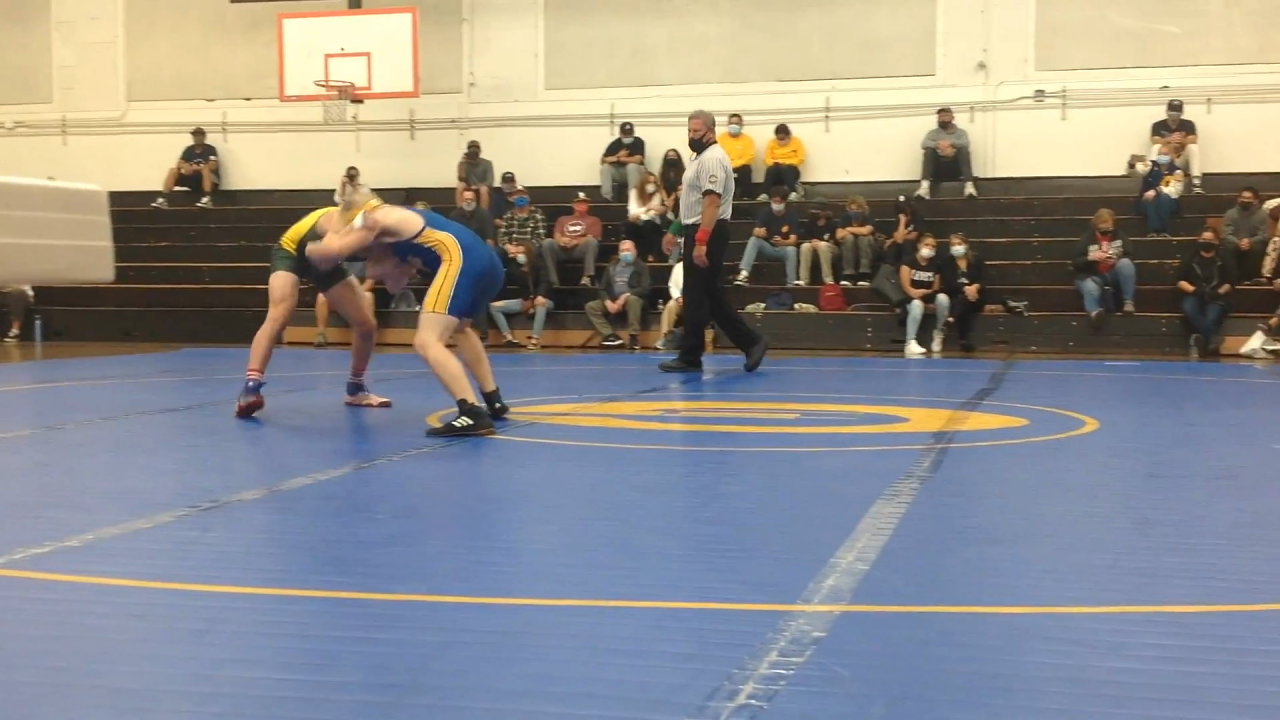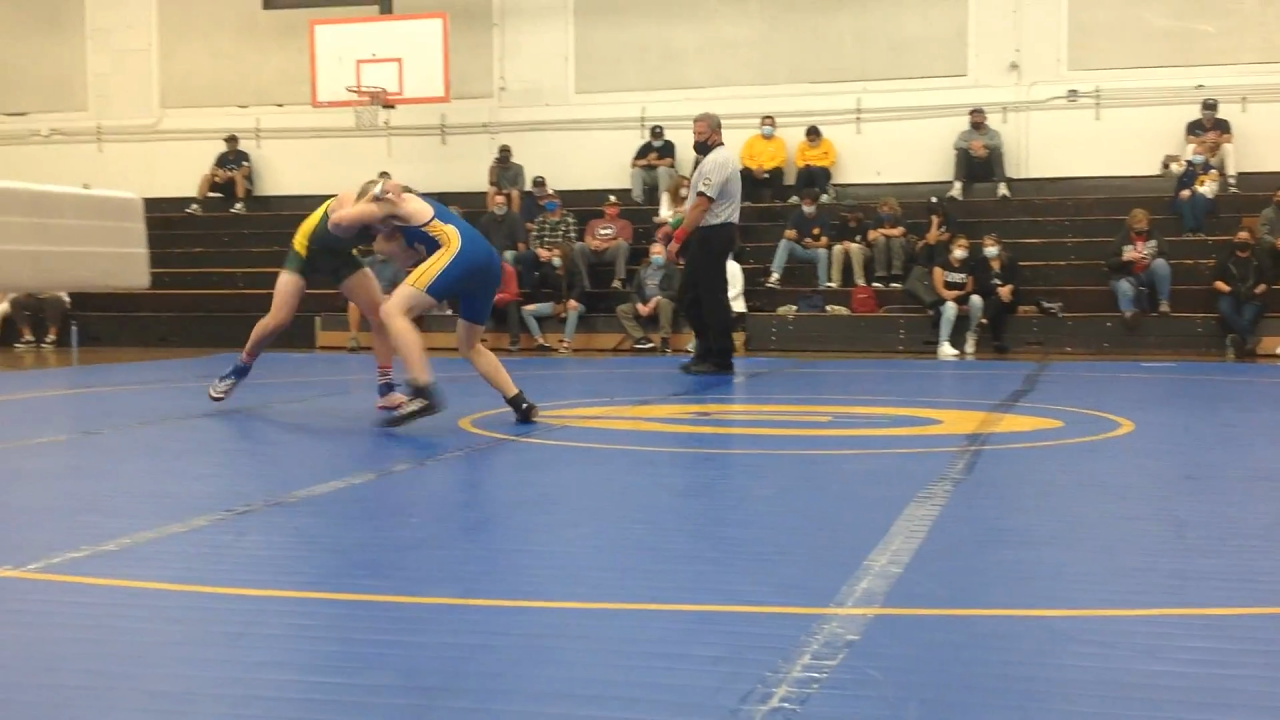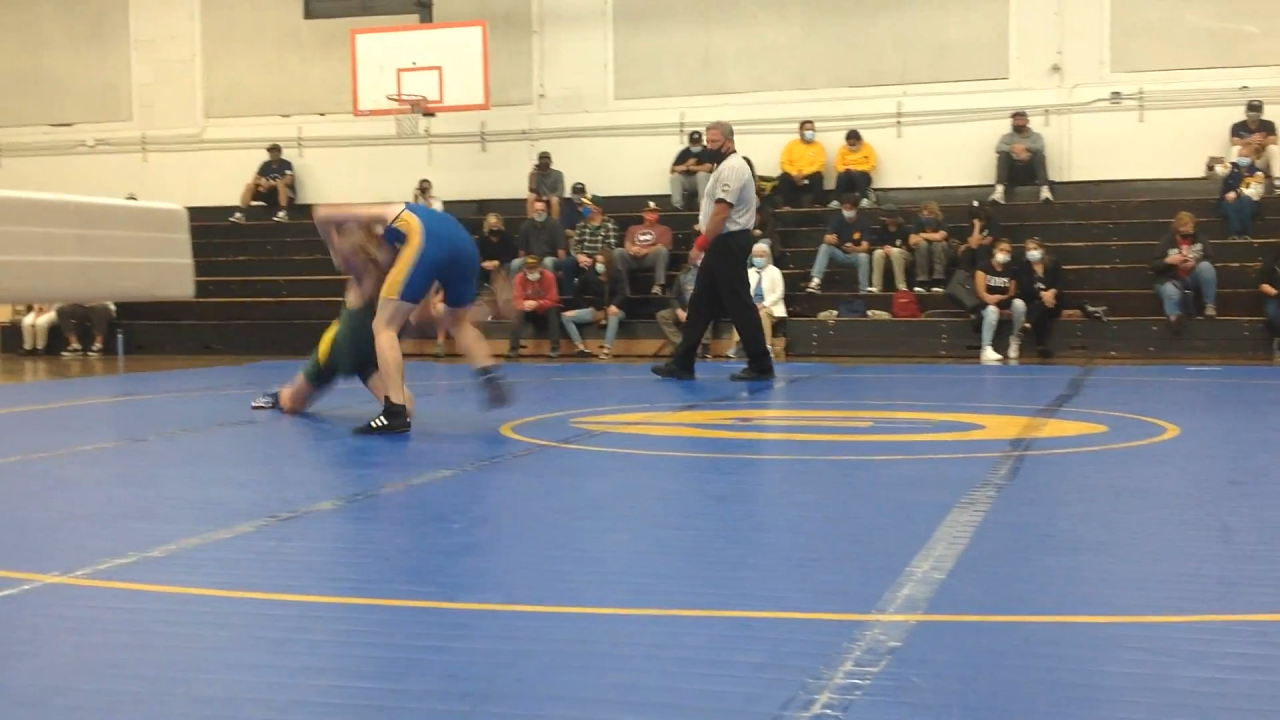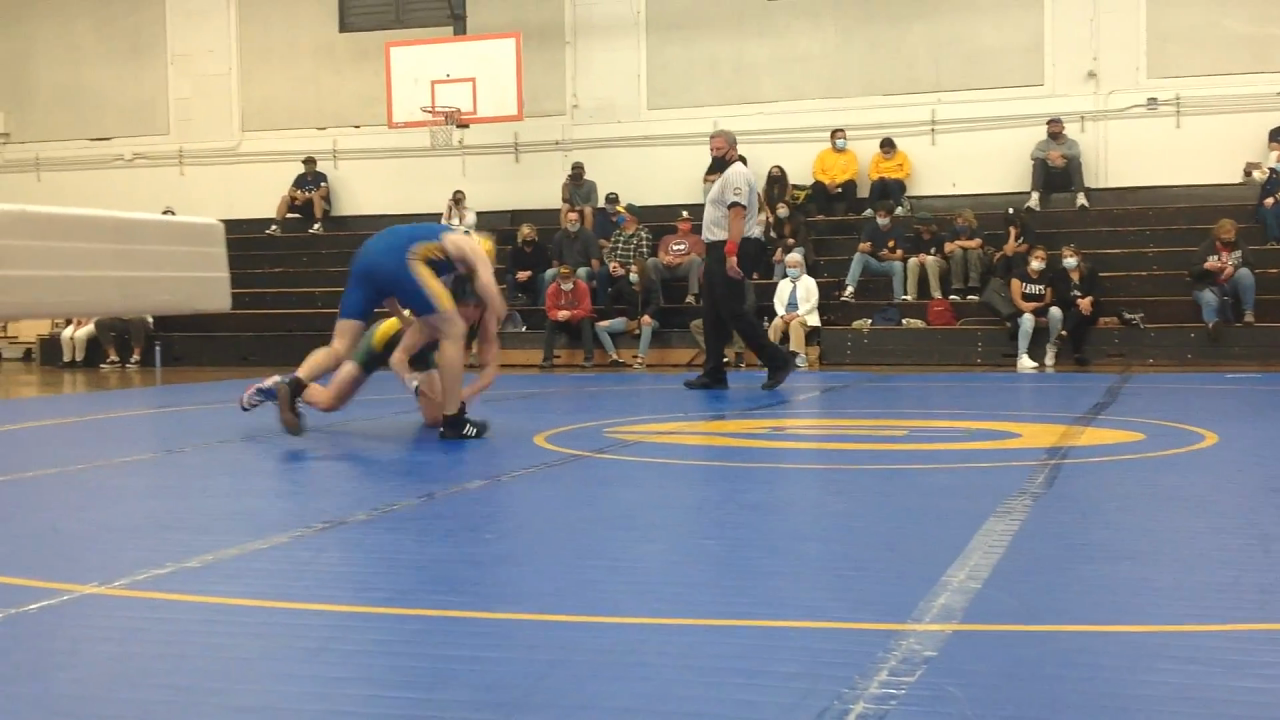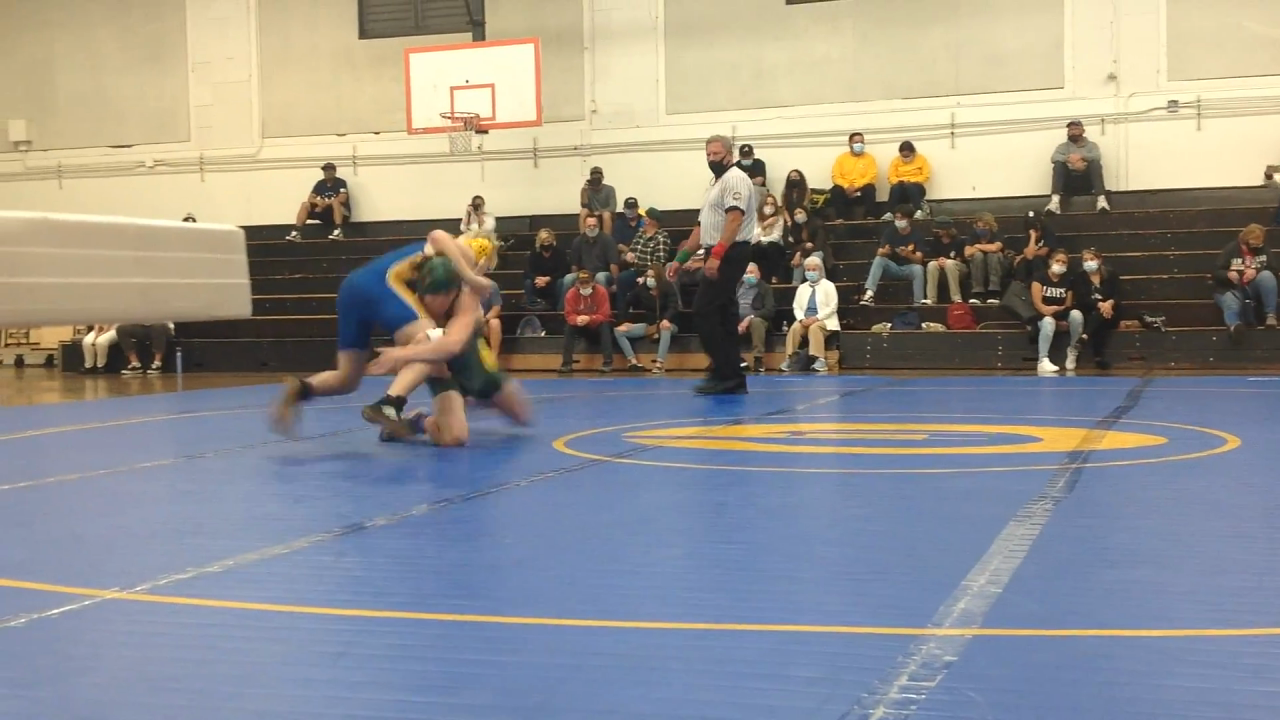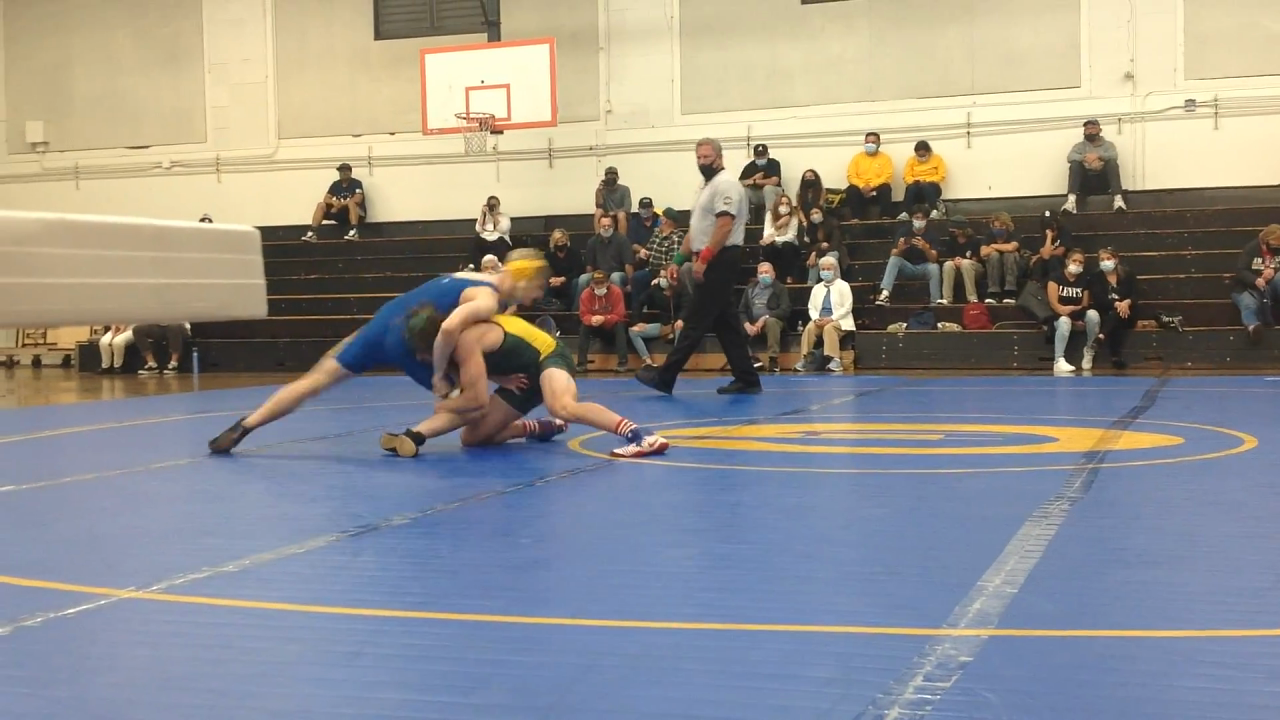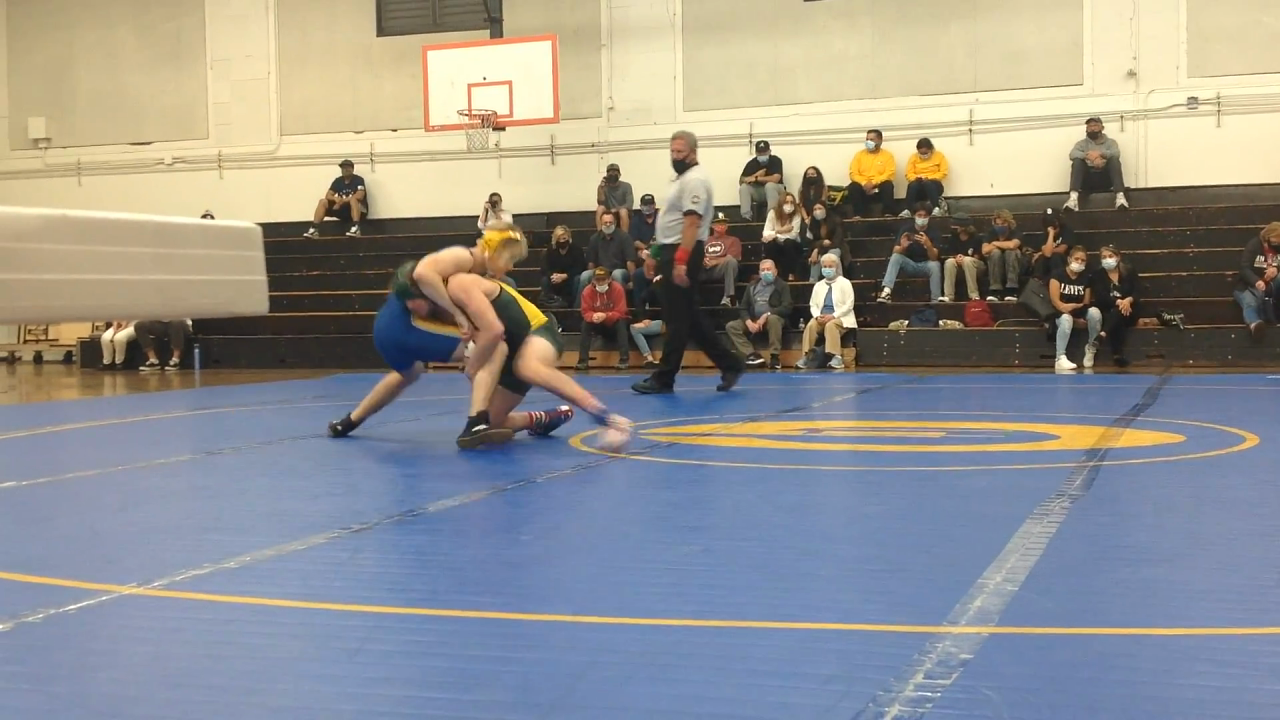
dt=0.3s
person 1, frame 1
left shoulder: (712, 158)
right shoulder: (700, 158)
left elbow: (711, 203)
left wrist: (700, 242)
left hip: (707, 235)
right hip: (699, 233)
left knee: (696, 297)
right knee: (710, 296)
left ankle: (690, 357)
right ankle: (751, 342)
person 1, frame 2
left shoulder: (716, 161)
right shoulder: (714, 159)
left elbow: (701, 206)
left wrist: (677, 239)
right wrist: (674, 226)
left hip: (711, 236)
right hip: (708, 235)
left knee: (711, 298)
right knee: (690, 296)
left ankle: (720, 360)
right ankle: (706, 352)
person 1, frame 3
left shoulder: (731, 168)
right shoulder: (728, 166)
left elbow: (721, 213)
left wrist: (700, 245)
left hip: (728, 243)
right hip: (724, 243)
left knee: (739, 305)
right knee: (701, 304)
left ankle: (761, 366)
right ankle: (683, 362)
person 1, frame 4
left shoulder: (736, 173)
right shoulder: (723, 176)
left elbow: (737, 215)
left wrist: (732, 253)
right wrist: (718, 255)
left hip: (729, 252)
right hip: (718, 251)
left knee: (734, 312)
right knee: (713, 313)
left ankle: (777, 361)
right ankle: (714, 373)
person 1, frame 5
left shoulder: (735, 179)
right shoulder: (717, 183)
left elbow: (735, 219)
right elbow: (702, 227)
left wrist: (716, 255)
right wrist: (680, 258)
left hip: (729, 254)
right hip: (719, 256)
left knee: (703, 311)
right knee: (723, 316)
left ankle: (722, 373)
right ankle: (732, 378)
person 1, frame 6
left shoulder: (725, 184)
right shoulder: (707, 186)
left elbow: (724, 225)
right elbow: (695, 231)
left wrist: (703, 259)
right wrist: (678, 261)
left hip: (718, 260)
right hip: (711, 260)
left knee: (697, 321)
right knee: (725, 323)
left ankle: (665, 376)
right ankle: (747, 378)
person 1, frame 7
left shoulder: (694, 180)
right shoulder: (681, 179)
left elbow: (691, 223)
left wrist: (681, 261)
right wrist: (654, 253)
left hip: (682, 255)
right hip: (672, 254)
left knee: (676, 320)
right knee: (690, 318)
left ankle: (663, 379)
right ankle: (730, 365)
person 2, frame 1
left shoulder: (379, 219)
right shoulder: (400, 223)
left elbow: (327, 251)
right elbow: (396, 283)
left hip: (461, 260)
right hip: (490, 263)
left knee: (426, 343)
right knee: (460, 329)
left ankle: (473, 413)
right ankle: (493, 401)
person 2, frame 2
left shoulder: (397, 203)
right shoulder: (417, 208)
left elbow: (339, 220)
right elbow: (382, 246)
left hip: (460, 251)
right hip: (488, 260)
left knee: (392, 310)
right knee: (469, 345)
left ankle: (424, 391)
right ankle: (522, 404)
person 2, frame 3
left shoulder: (386, 214)
left elbow: (323, 215)
left wrist: (336, 244)
left hip: (426, 245)
right hip: (463, 246)
left knee: (384, 328)
right knee: (457, 322)
left ankle: (396, 412)
right ankle: (487, 374)
person 2, frame 4
right shoulder: (475, 250)
right elbow: (495, 308)
right hip: (390, 263)
left knee: (339, 348)
right knee: (453, 332)
left ankle: (291, 387)
right ankle: (453, 420)
person 2, frame 5
right shoulder: (465, 252)
right elbow: (438, 236)
right wrist: (470, 277)
left hip: (353, 286)
right hip: (379, 285)
left knee: (346, 379)
left ankle: (301, 388)
right ankle: (389, 405)
person 2, frame 6
left shoulder: (472, 280)
right shoulder: (490, 300)
right elbow: (449, 328)
right wrist: (440, 375)
left hip: (382, 328)
right hip: (409, 346)
left knee: (314, 381)
left ankle: (239, 429)
person 2, frame 7
left shoulder: (469, 268)
right shoulder: (464, 257)
right elbow: (423, 272)
right wrist: (458, 314)
left hip: (384, 327)
right hip: (404, 324)
left knee: (407, 374)
right knee: (494, 348)
left ankle: (347, 423)
right ankle: (476, 423)
person 3, frame 1
right shoulder: (339, 220)
left hip: (326, 263)
right hip: (291, 251)
left knee: (366, 324)
right knee: (278, 316)
left ankle: (356, 390)
right ankle: (251, 389)
person 3, frame 2
right shoulder: (349, 202)
right elbow: (339, 225)
left hip: (341, 257)
right hip: (306, 252)
left knee: (380, 315)
right knee: (278, 320)
left ankle: (387, 390)
right ankle: (239, 370)
person 3, frame 3
right shoulder: (369, 282)
left hip: (371, 359)
right hip: (333, 355)
left knee: (404, 408)
right knee: (291, 405)
right ankle: (278, 396)
person 3, frame 4
left shoulder: (485, 319)
left elbow: (490, 369)
left wrist: (466, 394)
left hip: (419, 355)
right hip: (383, 343)
left knee: (437, 418)
right knee: (328, 402)
right ankle: (274, 387)
person 3, frame 5
left shoulder: (466, 298)
left elbow: (453, 345)
left wrist: (402, 354)
left hip: (482, 369)
right hip: (445, 376)
left knee: (523, 417)
right knee: (454, 437)
right ankle: (420, 423)
person 3, frame 6
left shoulder: (466, 339)
left elbow: (476, 399)
left wrist: (445, 406)
left hip: (548, 356)
right hip: (525, 377)
left knee: (563, 406)
right knee: (472, 438)
left ankle: (637, 434)
right ankle: (541, 428)
person 3, frame 7
left shoulder: (457, 285)
left elbow: (494, 329)
left wrist: (475, 363)
right hip: (514, 349)
left knee: (528, 370)
left ankle: (607, 416)
right ankle: (544, 419)
